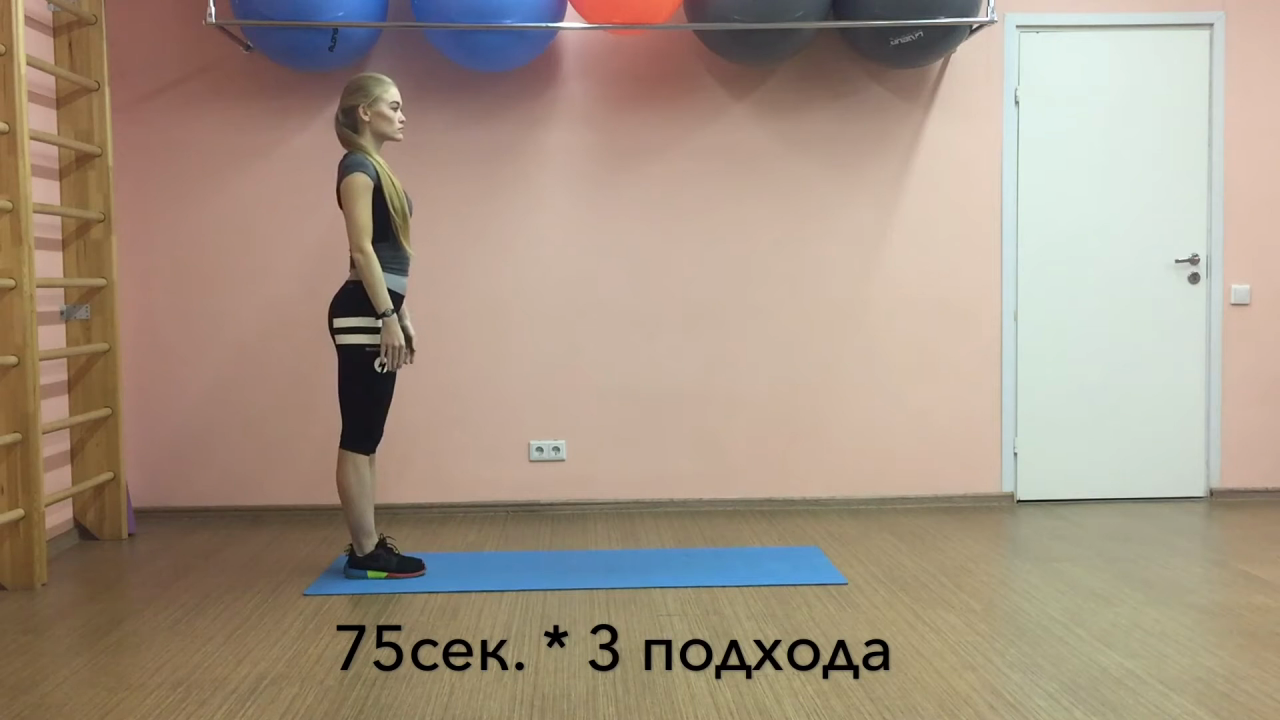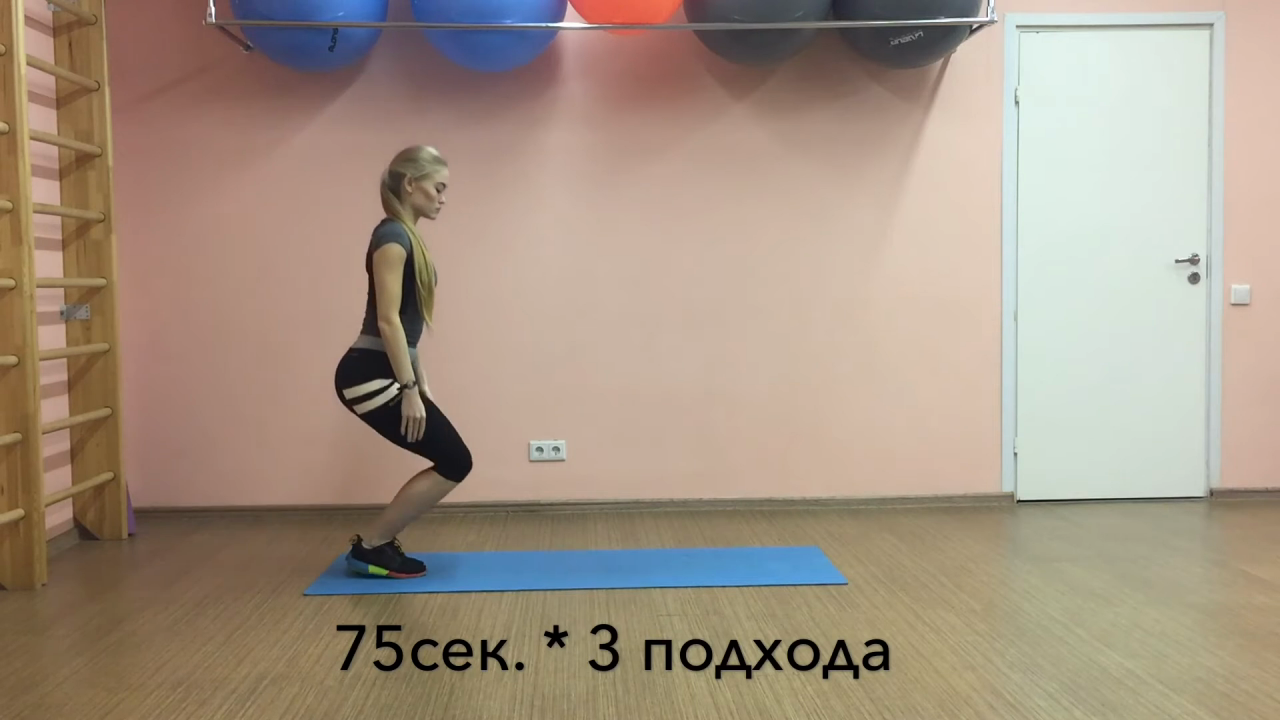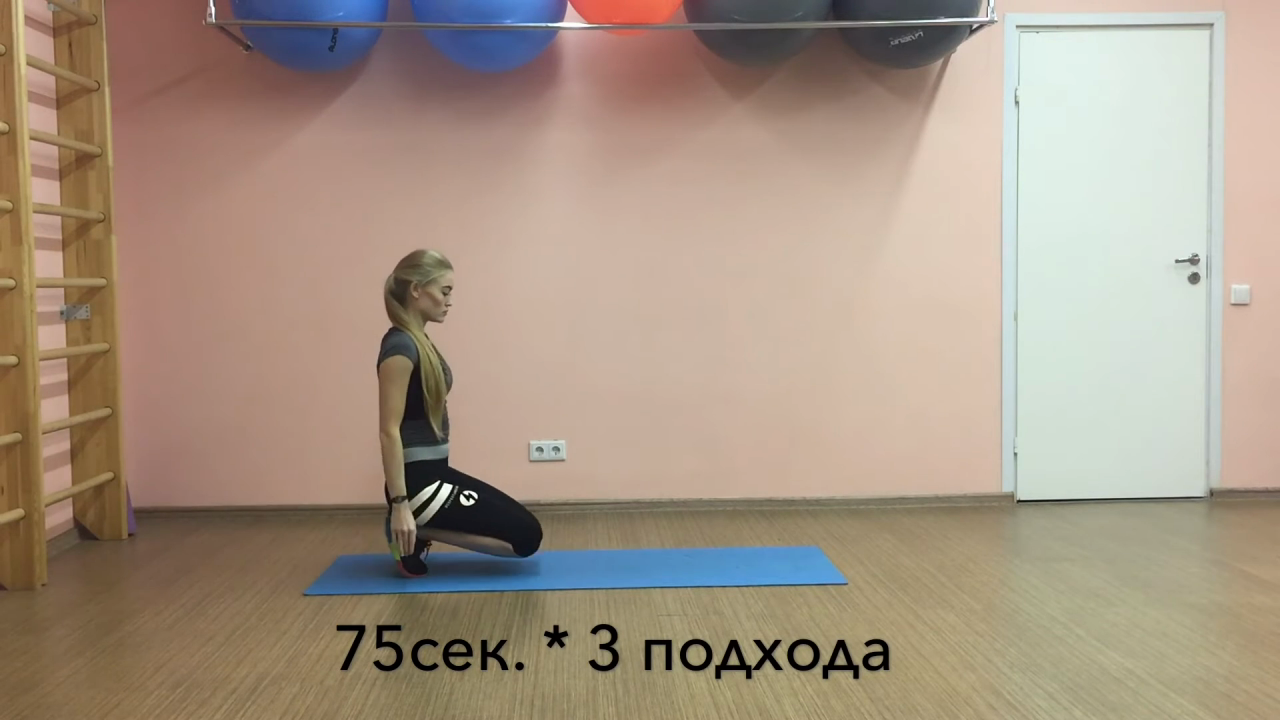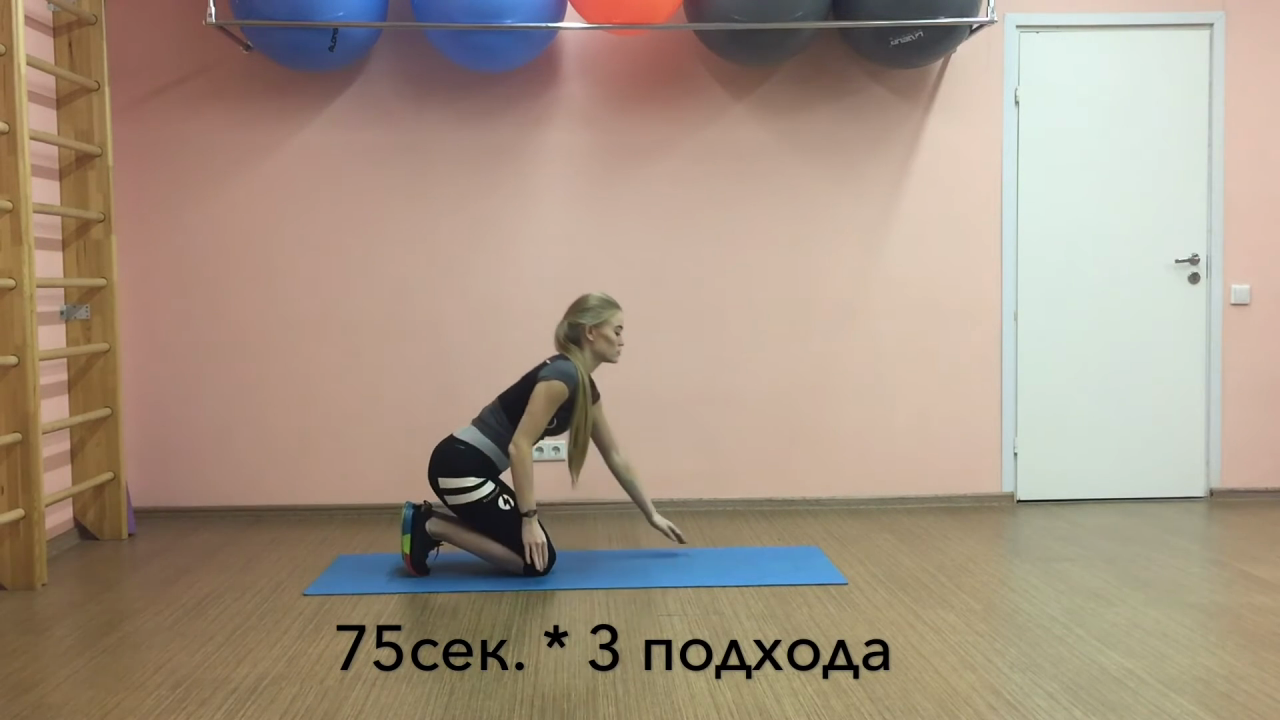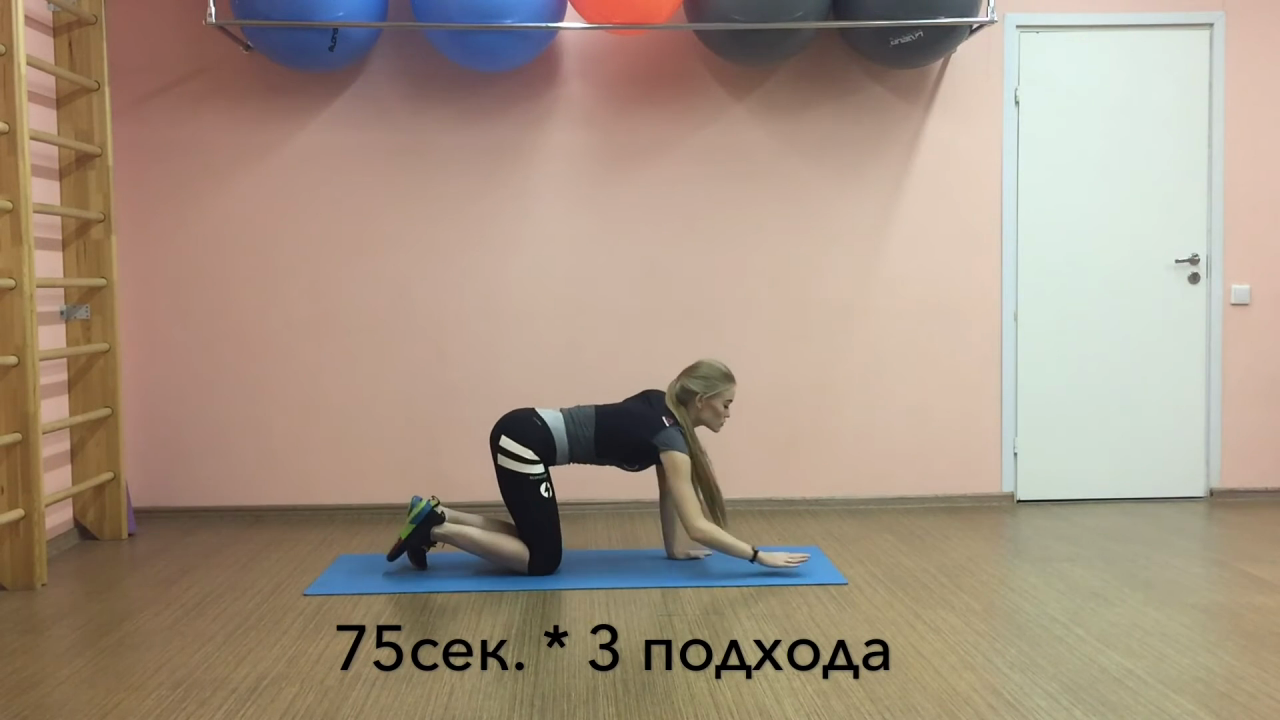
dt=0.7s
person 1, frame 1
left shoulder: (374, 167)
right shoulder: (357, 167)
right elbow: (363, 250)
left wrist: (402, 316)
right wrist: (388, 317)
left hip: (377, 310)
right hip: (363, 313)
left knee: (367, 437)
right knee: (359, 438)
left ankle: (369, 546)
right ankle: (365, 553)
person 1, frame 2
left shoulder: (405, 237)
right shoulder: (392, 237)
right elbow: (388, 321)
left wrist: (418, 381)
right wrist: (409, 392)
left hip: (382, 374)
right hip: (369, 375)
left knee: (451, 462)
right knee: (455, 463)
left ankle: (378, 542)
right ankle: (372, 548)
person 1, frame 3
left shoulder: (417, 341)
right shoulder: (400, 347)
right elbow: (390, 431)
right wrist: (400, 505)
left hip: (435, 472)
right hip: (419, 480)
left knee: (523, 528)
right knee: (526, 537)
left ankle: (419, 529)
right ankle: (414, 531)
person 1, frame 4
left shoulder: (584, 387)
right shoulder: (563, 375)
left elbow: (615, 454)
right elbow: (519, 447)
left wrist: (652, 515)
right wrist: (529, 520)
left hip: (469, 465)
right hip: (459, 467)
left knee: (535, 551)
right knee: (537, 560)
left ankle: (432, 521)
right ankle: (431, 527)
person 1, frame 5
left shoulder: (664, 407)
right shoulder: (670, 438)
left elbow: (666, 485)
right elbow: (697, 527)
left wrist: (673, 548)
right wrist: (760, 555)
left hip: (521, 433)
right hip: (524, 441)
left knee: (536, 543)
right knee: (543, 561)
left ankle: (439, 515)
right ankle: (437, 528)
